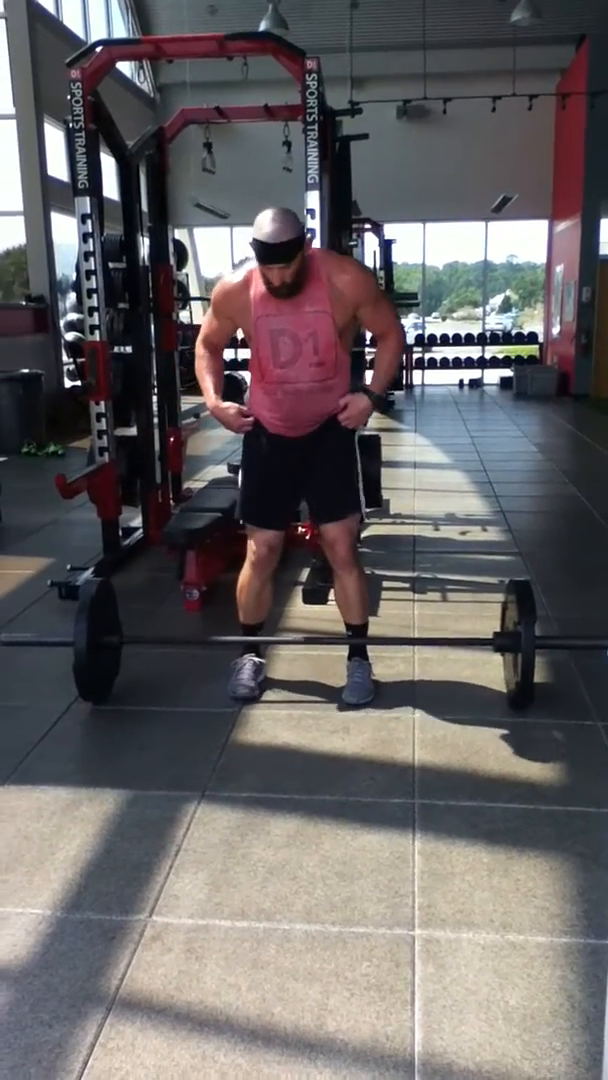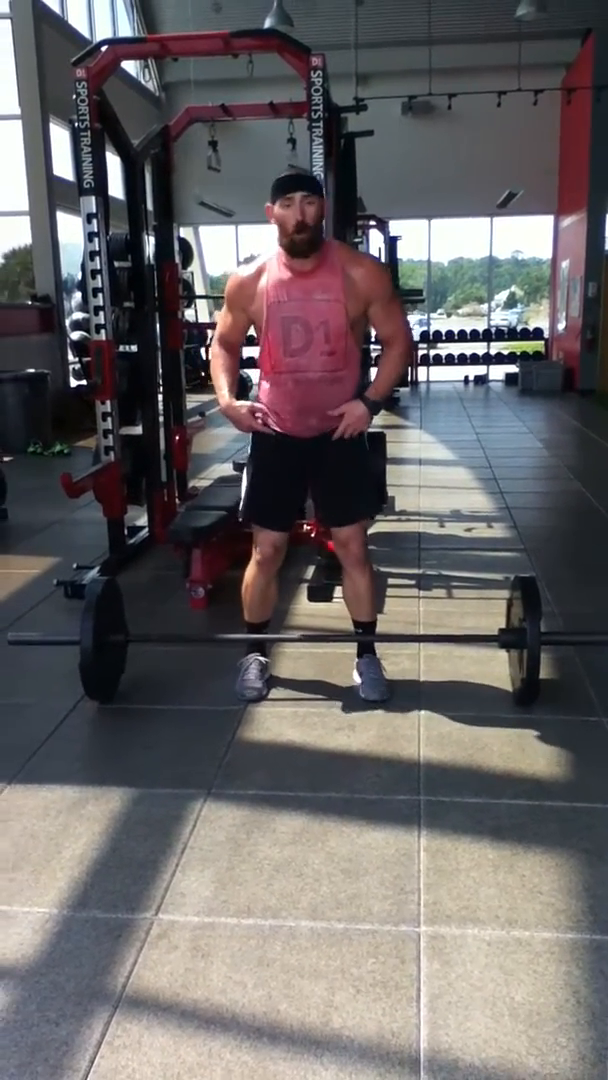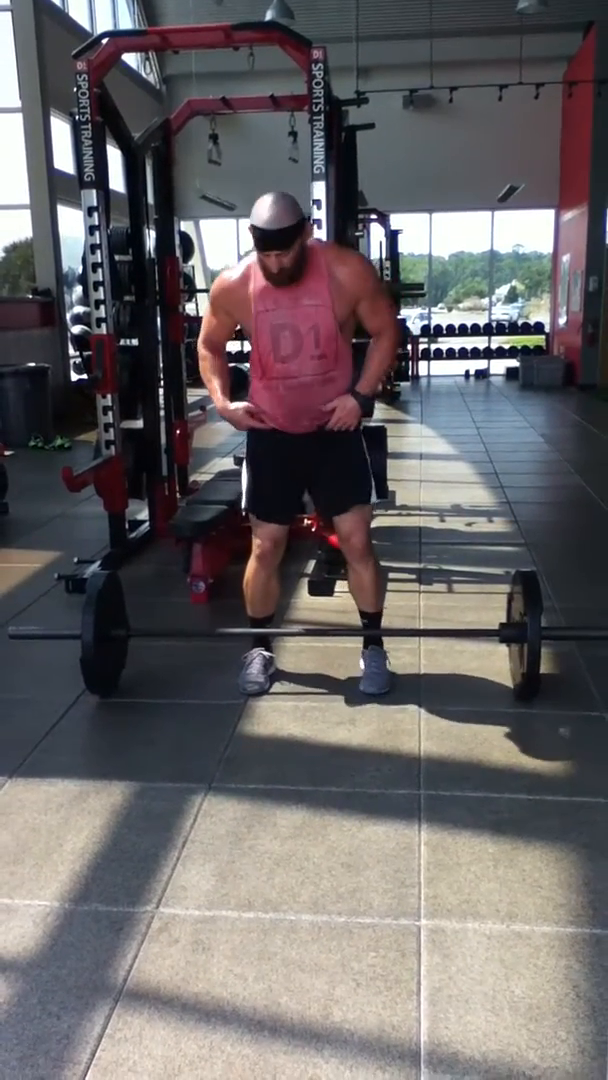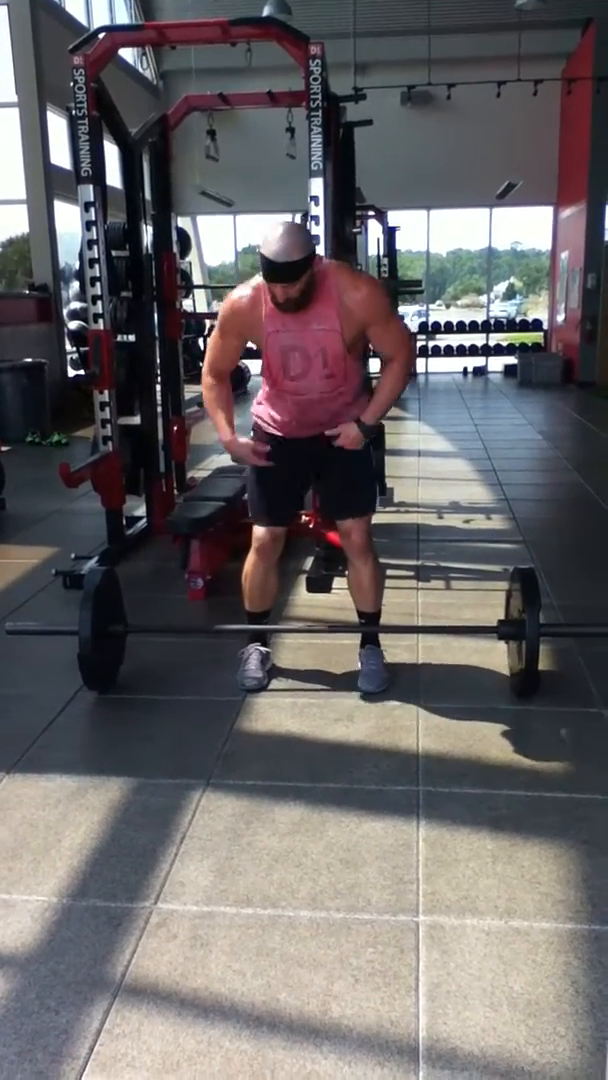
dt=0.5s
person 1, frame 1
left shoulder: (347, 280)
right shoulder: (232, 291)
left elbow: (391, 333)
right elbow: (207, 346)
left wrist: (371, 394)
right wrist: (213, 399)
left hip: (330, 431)
right hip: (267, 434)
left knee: (342, 548)
right knee: (261, 551)
left ankle: (358, 655)
right ankle: (250, 653)
person 1, frame 2
left shoulder: (362, 274)
right shoulder: (247, 283)
left elbow: (398, 341)
right elbow: (223, 344)
left wrist: (370, 402)
right wrist: (226, 399)
left hip: (339, 434)
right hip: (274, 436)
left knee: (352, 547)
right knee: (265, 552)
left ankle: (366, 654)
right ankle: (255, 653)
person 1, frame 3
left shoulder: (348, 272)
right shoulder: (232, 286)
left elbow: (386, 333)
right elbow: (210, 345)
left wrist: (361, 395)
right wrist: (221, 400)
left hip: (335, 428)
right hip: (270, 432)
left knee: (356, 540)
right knee: (266, 547)
left ankle: (373, 646)
right ankle: (260, 647)
person 1, frame 4
left shoulder: (359, 294)
right shoulder: (242, 305)
left elbow: (398, 360)
right elbow: (215, 373)
left wrist: (368, 423)
right wrist: (227, 434)
left hip: (344, 431)
right hip: (278, 433)
left knee: (357, 539)
right knee: (264, 540)
left ankle: (370, 644)
right ankle: (257, 643)
